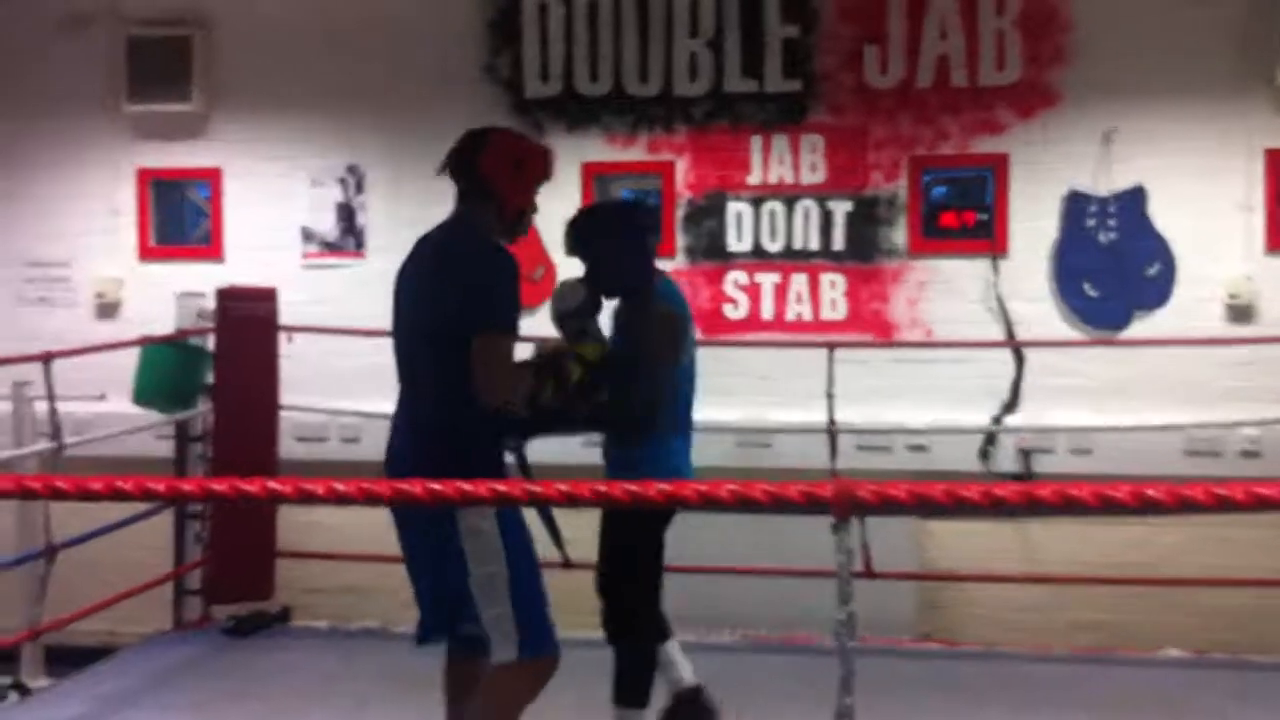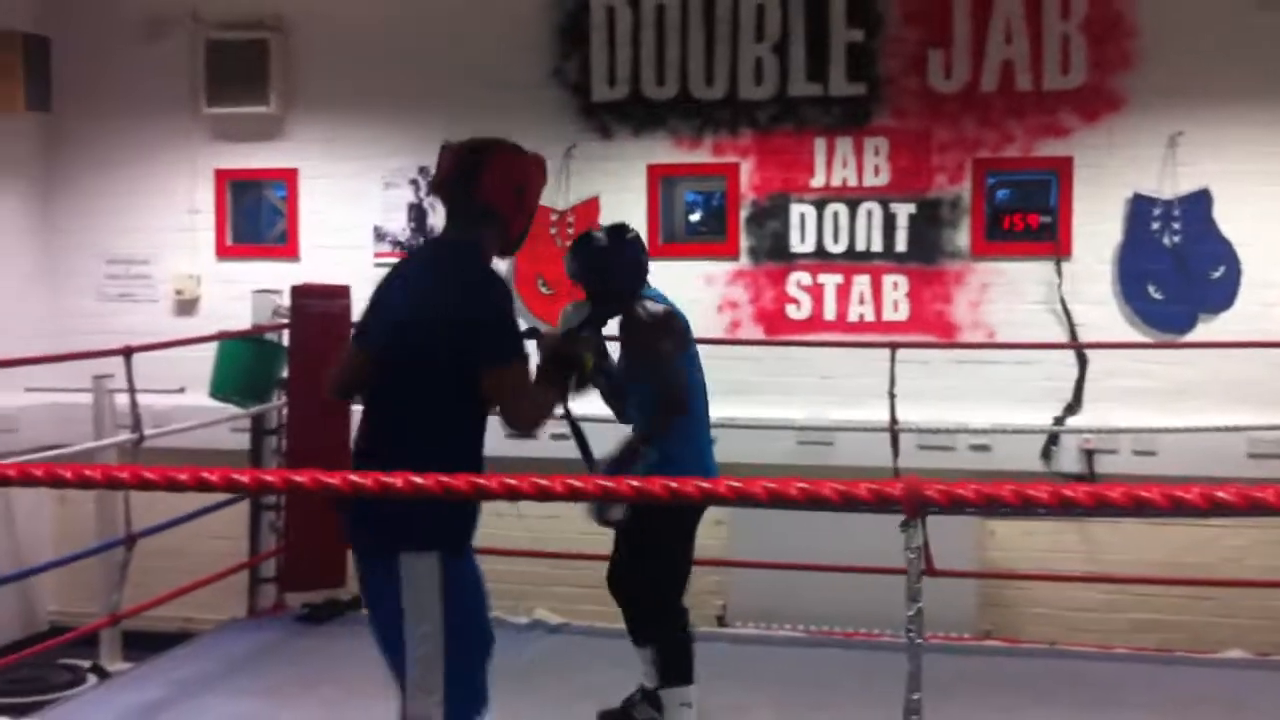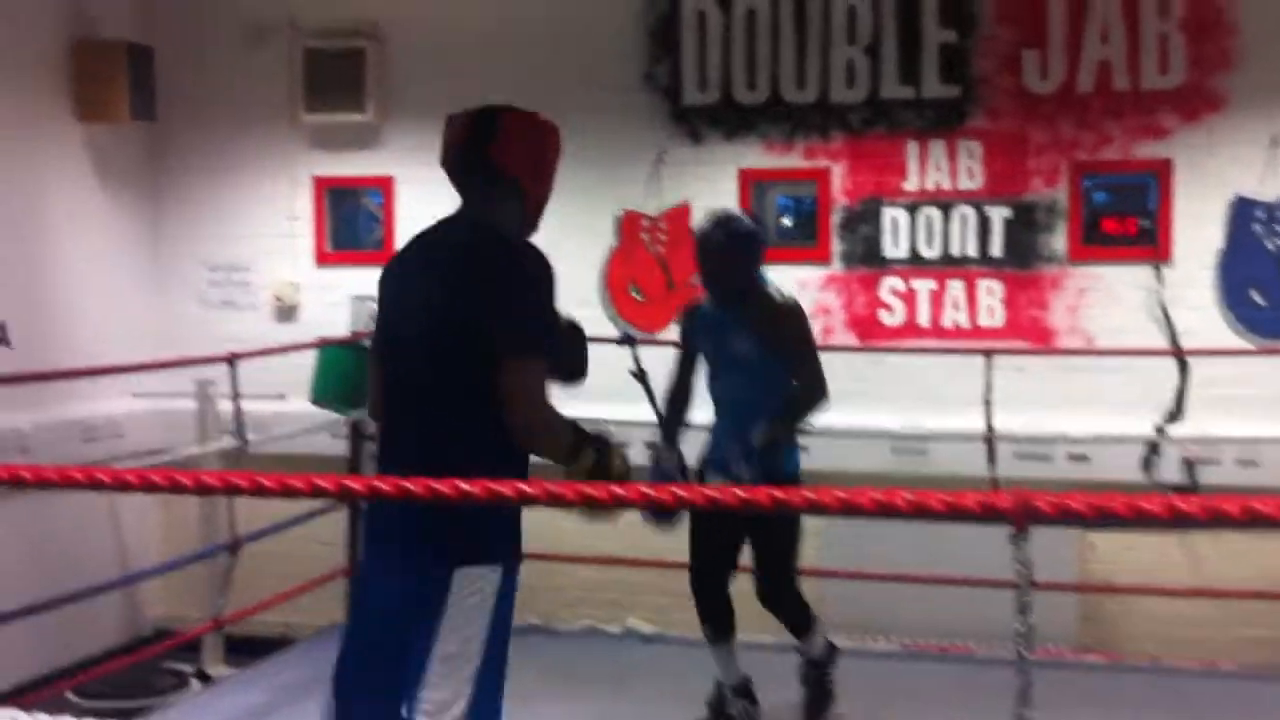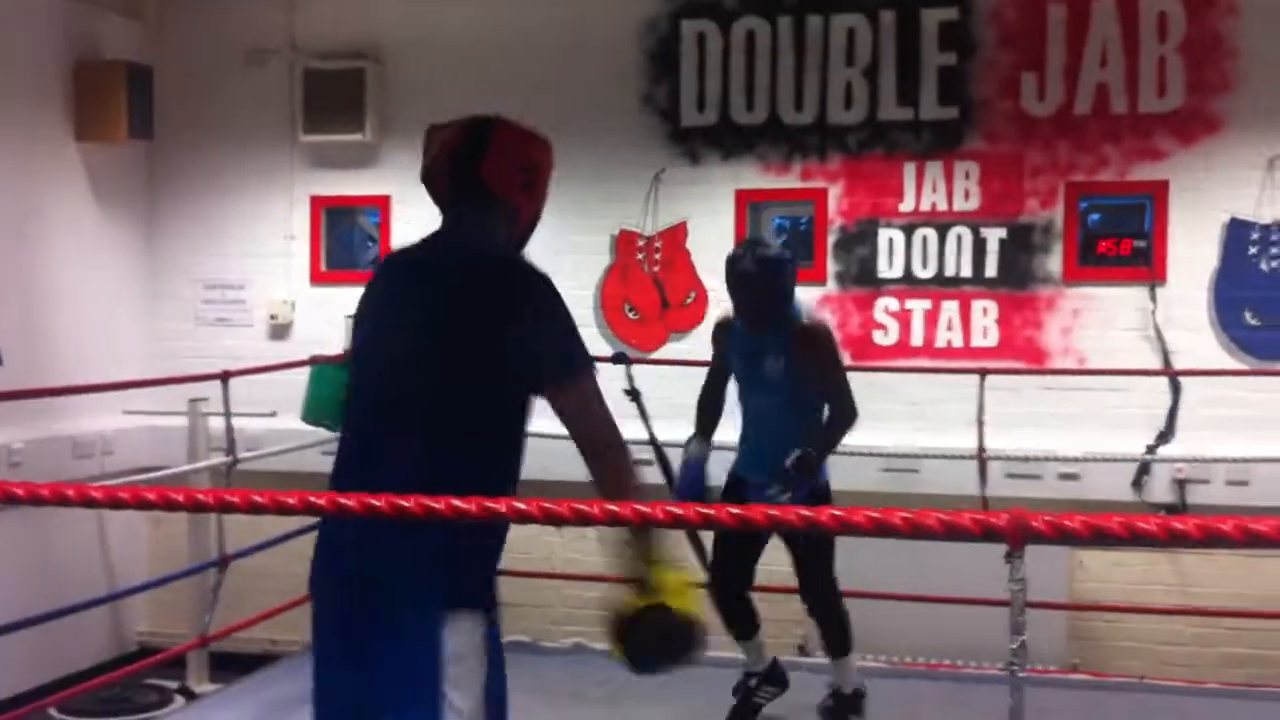
dt=0.4s
person 1, frame 1
left shoulder: (426, 254)
right shoulder: (486, 261)
right elbow: (492, 386)
left wrist: (529, 372)
left hip: (417, 468)
right hip: (461, 476)
left knee: (473, 638)
right knee: (528, 655)
person 1, frame 2
left shoulder: (409, 274)
right shoulder: (479, 289)
left elbow: (345, 380)
right elbow: (522, 414)
right wrist: (560, 374)
left hip: (385, 506)
right hip: (420, 519)
person 1, frame 3
left shoulder: (412, 260)
right shoulder: (516, 265)
right elbow: (527, 420)
right wrist: (589, 454)
left hip: (399, 521)
right hip: (466, 536)
person 1, frame 4
left shoulder: (389, 282)
right shoulder: (519, 292)
right elbow: (598, 440)
right wrist: (645, 554)
left hip: (349, 552)
right hip: (438, 567)
person 2, frame 1
left shoulder: (652, 314)
right shoulder: (640, 304)
left elbow: (638, 412)
right elbow: (622, 386)
left hip: (644, 478)
right hip: (655, 475)
left knee: (626, 610)
right knee: (635, 601)
person 2, frame 2
left shoulder: (647, 320)
right shoulder: (641, 316)
left elbow: (675, 403)
right elbow: (627, 407)
left wrist: (623, 463)
right wrist: (592, 356)
left hip: (678, 476)
right hip: (662, 473)
left knee: (660, 596)
right knee: (627, 581)
person 2, frame 3
left shoulder: (778, 311)
right shoulder: (699, 316)
left elbow: (813, 387)
right elbow: (683, 385)
left wrist: (767, 441)
right wrist: (667, 447)
left hip: (771, 467)
right hip: (722, 463)
left knee: (775, 586)
right knee: (706, 579)
left ankle: (817, 658)
person 2, frame 4
left shoulder: (808, 333)
right shoulder: (727, 331)
left elbow: (844, 410)
right elbow: (714, 389)
left wrist: (803, 466)
right wrist: (697, 448)
left hip: (801, 480)
right hip: (749, 476)
left knee: (817, 590)
right knee: (725, 582)
right ankle: (762, 672)
